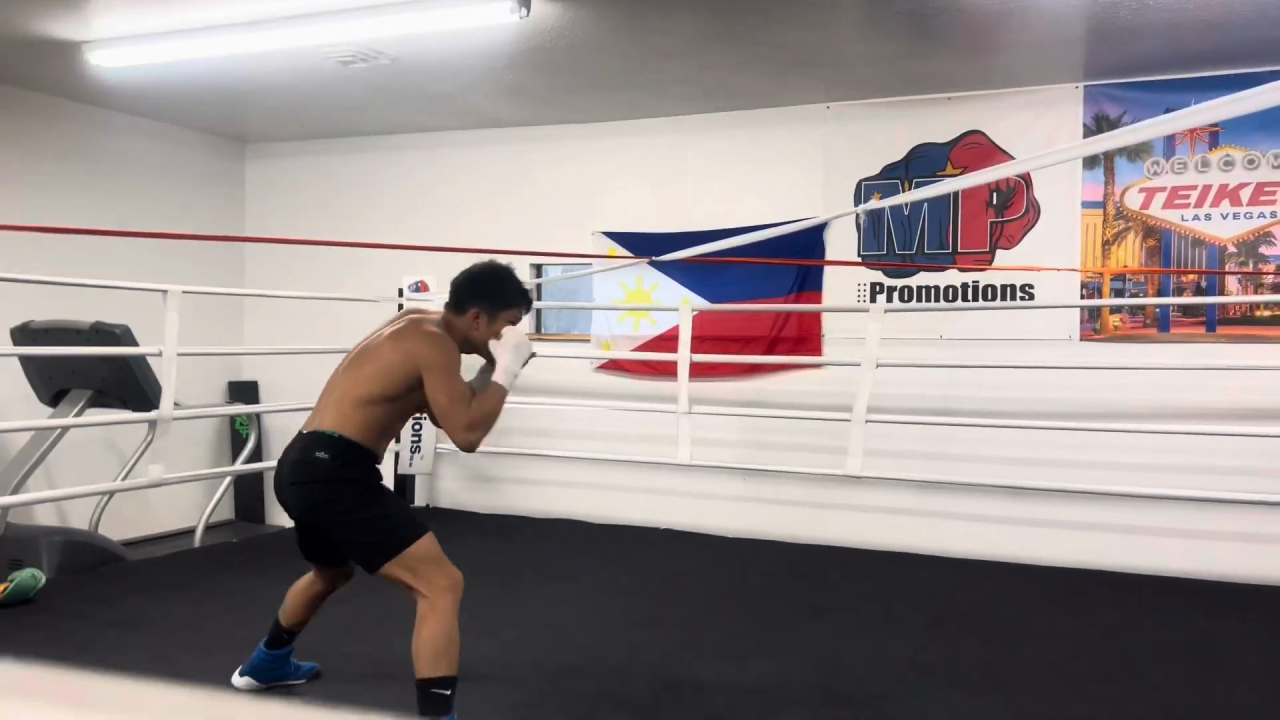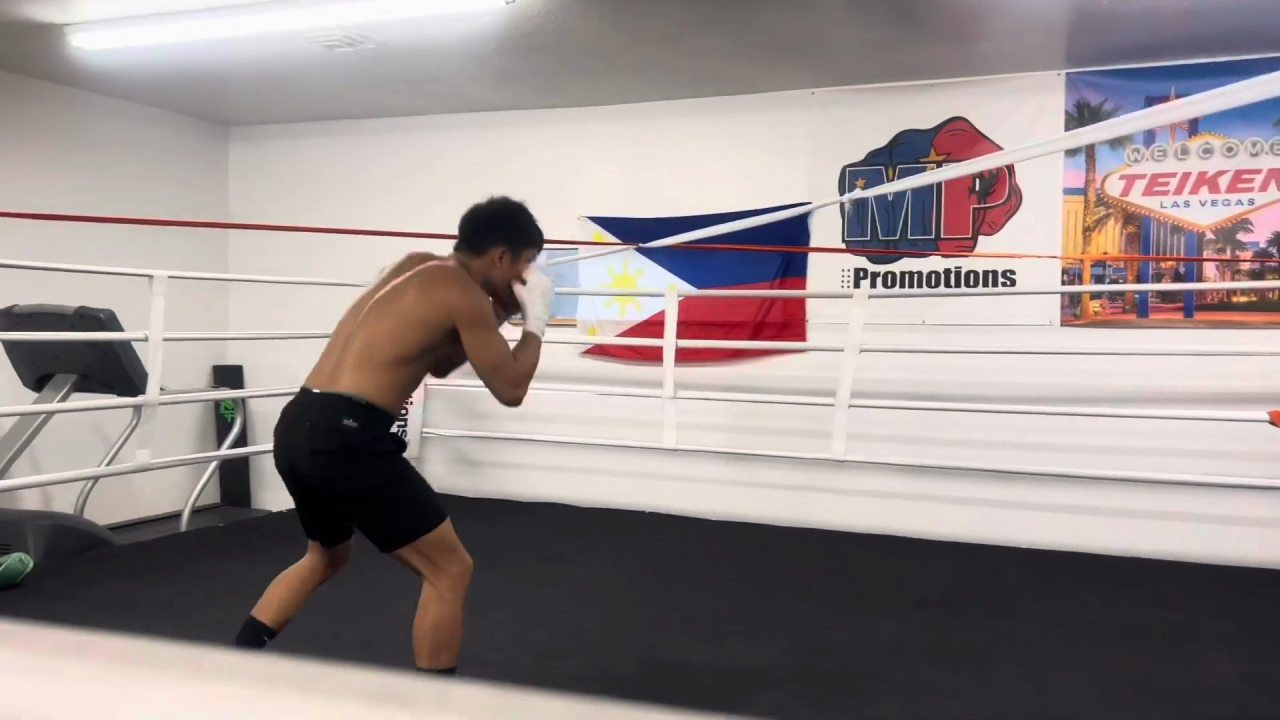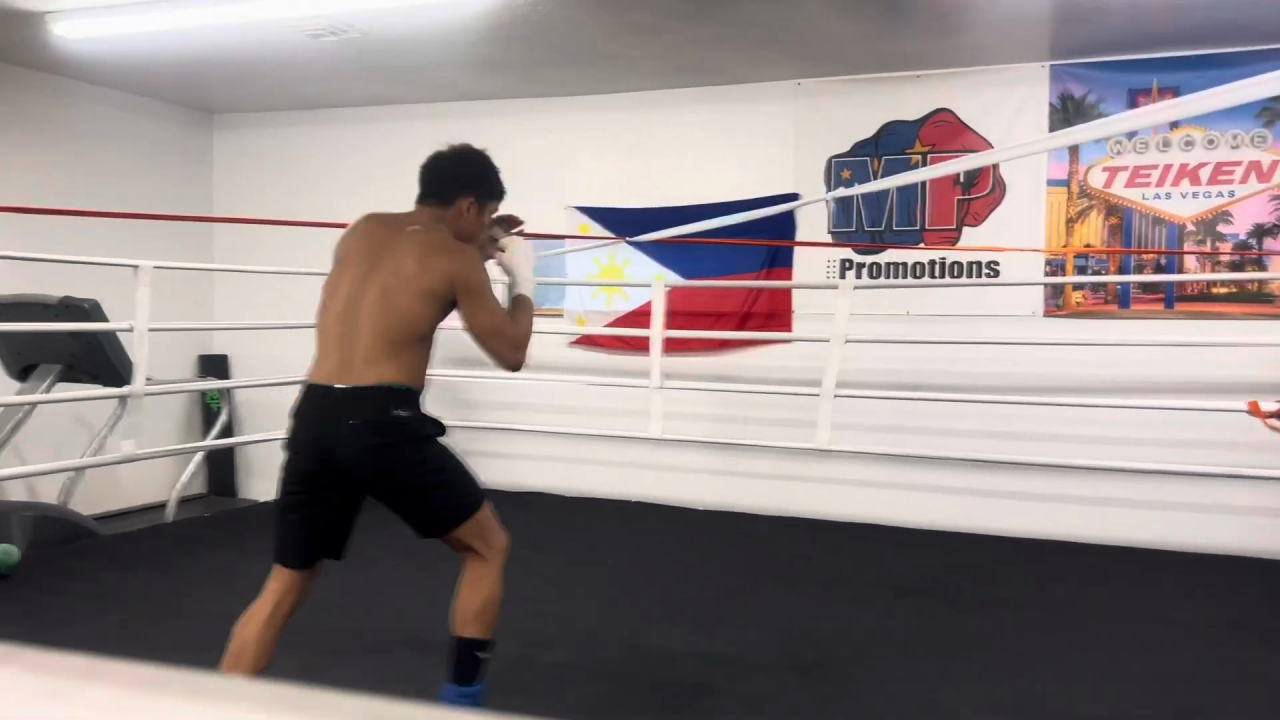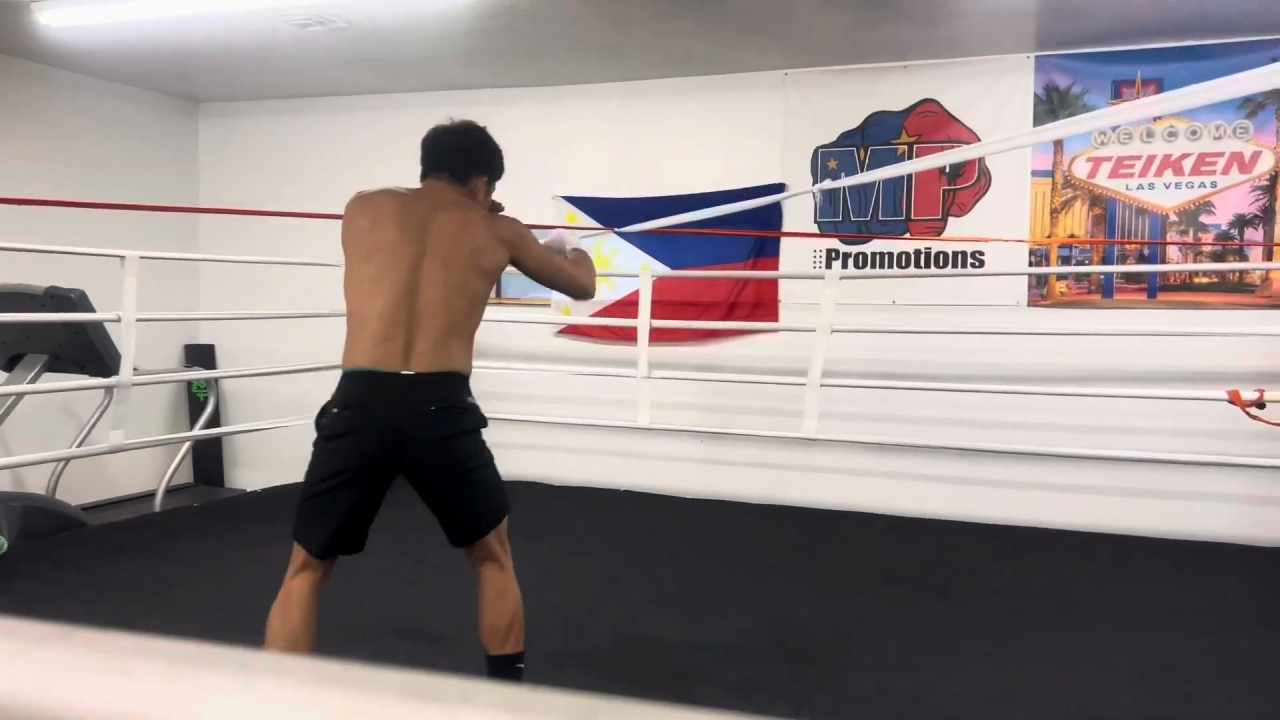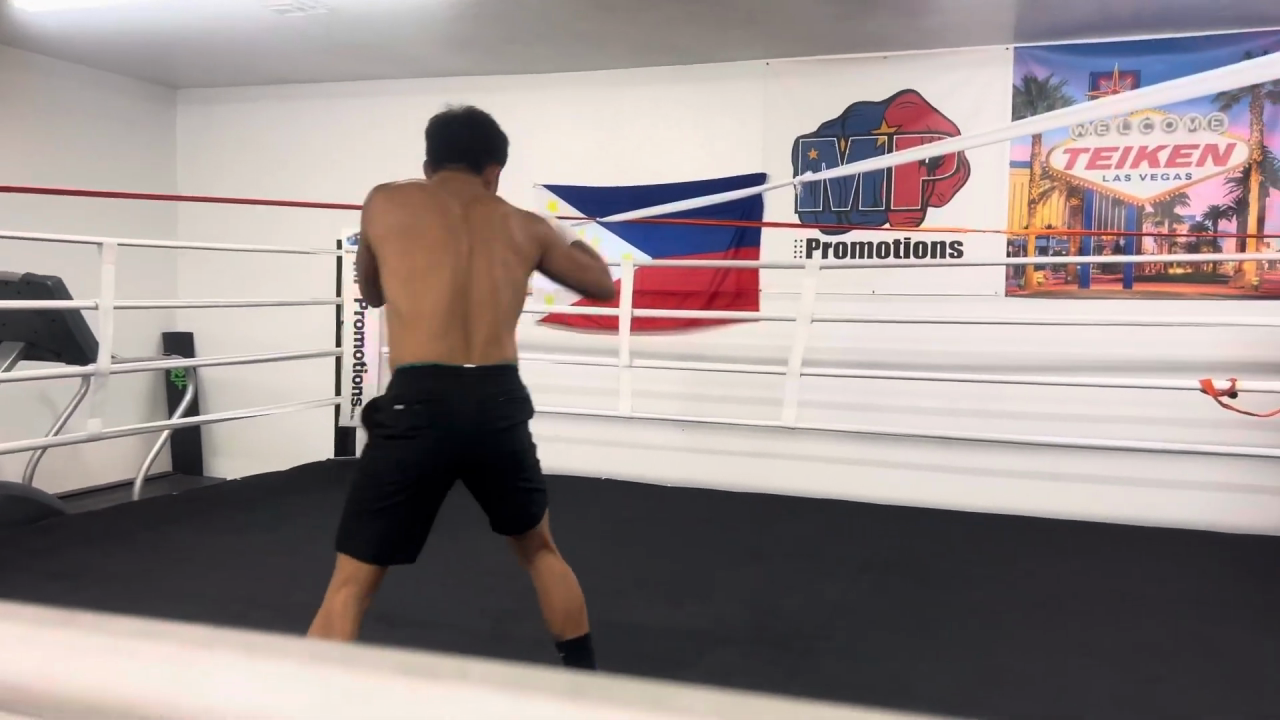
dt=0.2s
person 1, frame 1
left shoulder: (418, 324)
right shoulder: (435, 344)
left elbow: (447, 411)
right elbow: (466, 433)
left wrist: (492, 370)
right wrist: (507, 371)
left hip: (303, 467)
right hip: (331, 471)
left knee: (332, 570)
right knee: (441, 587)
left ankle: (265, 664)
person 1, frame 2
left shoulder: (417, 266)
right shoulder: (463, 294)
right elbow: (509, 390)
left wrist: (501, 313)
right wrist: (536, 319)
left hip: (299, 425)
right hip: (348, 439)
left knee: (326, 557)
right knee: (449, 572)
person 1, frame 3
left shoulder: (363, 230)
right shoulder: (455, 257)
right elbow: (511, 356)
right wrist: (522, 281)
left hip: (317, 418)
right hip: (386, 425)
left knee: (286, 585)
right knee: (488, 550)
right ankle: (461, 699)
person 1, frame 4
left shoulder: (364, 208)
right shoulder: (496, 232)
right elbow: (582, 285)
right wrist: (568, 246)
left hip: (359, 408)
right hip: (441, 413)
left knee: (305, 574)
right knee: (493, 562)
person 1, frame 5
left shoulder: (384, 203)
right shoulder: (523, 225)
right elbow: (602, 286)
right wrist: (561, 238)
left hip: (417, 408)
right hip: (497, 406)
left knee: (351, 585)
right knee: (538, 550)
